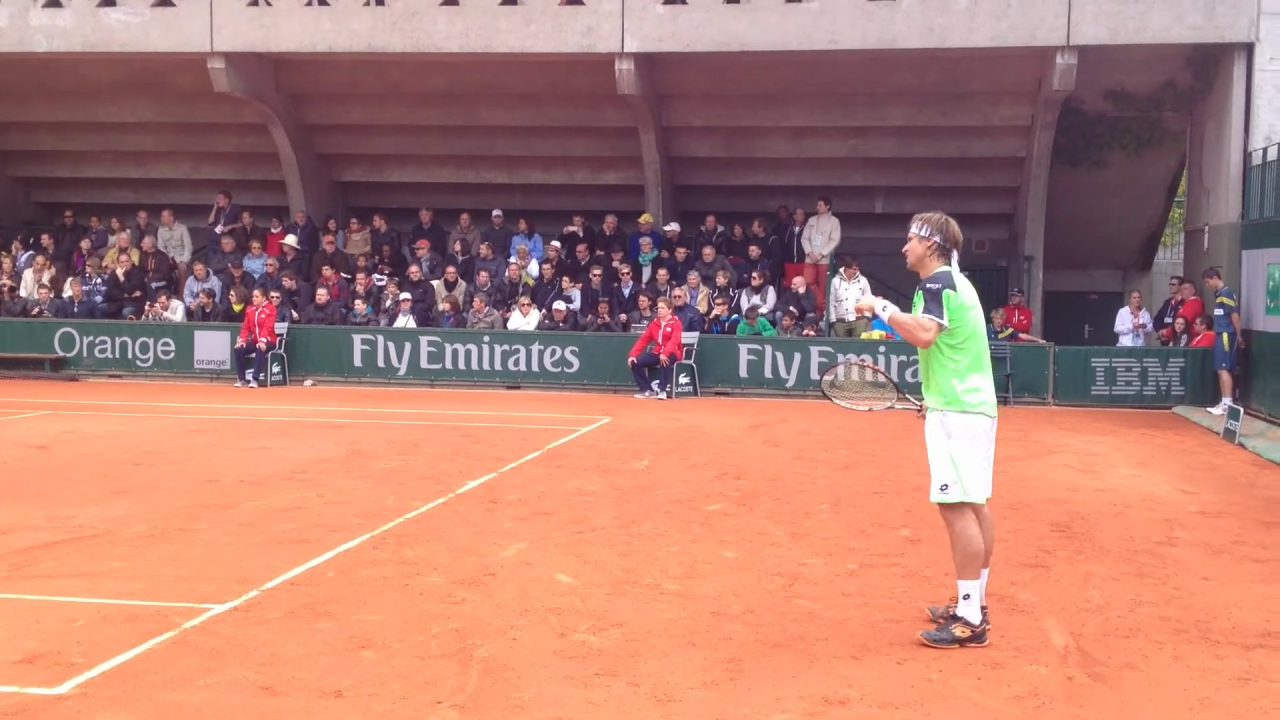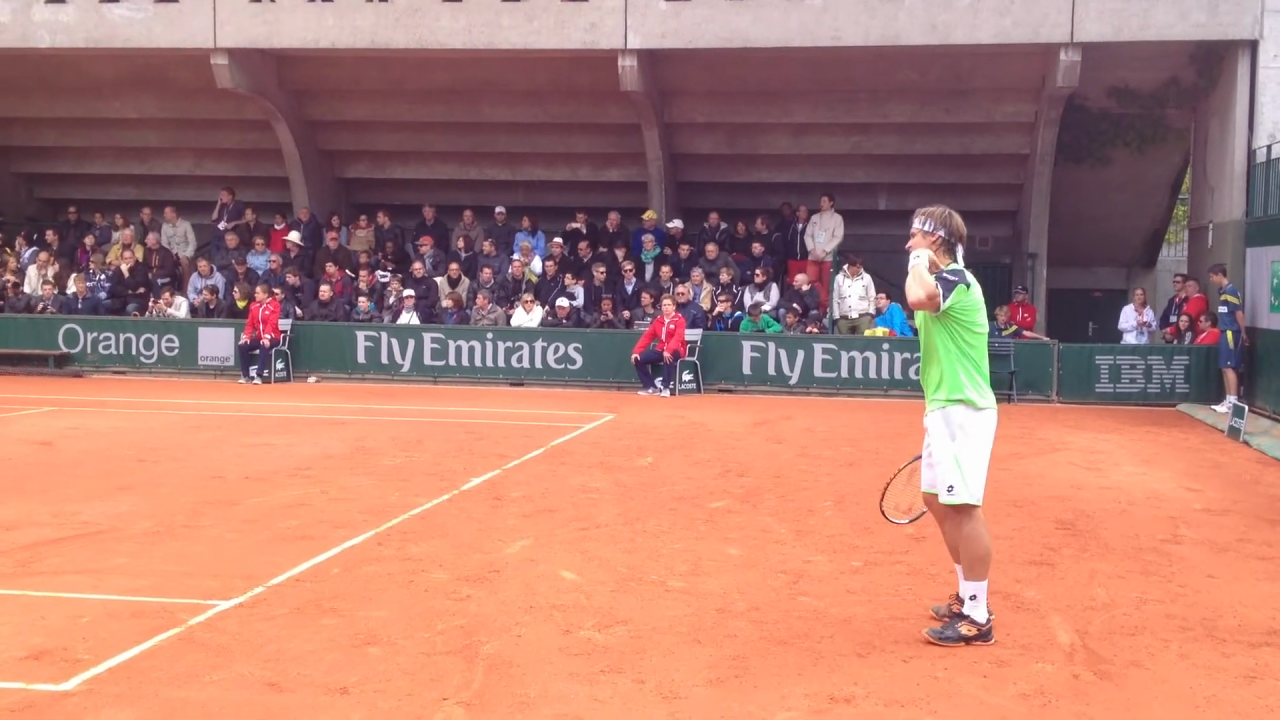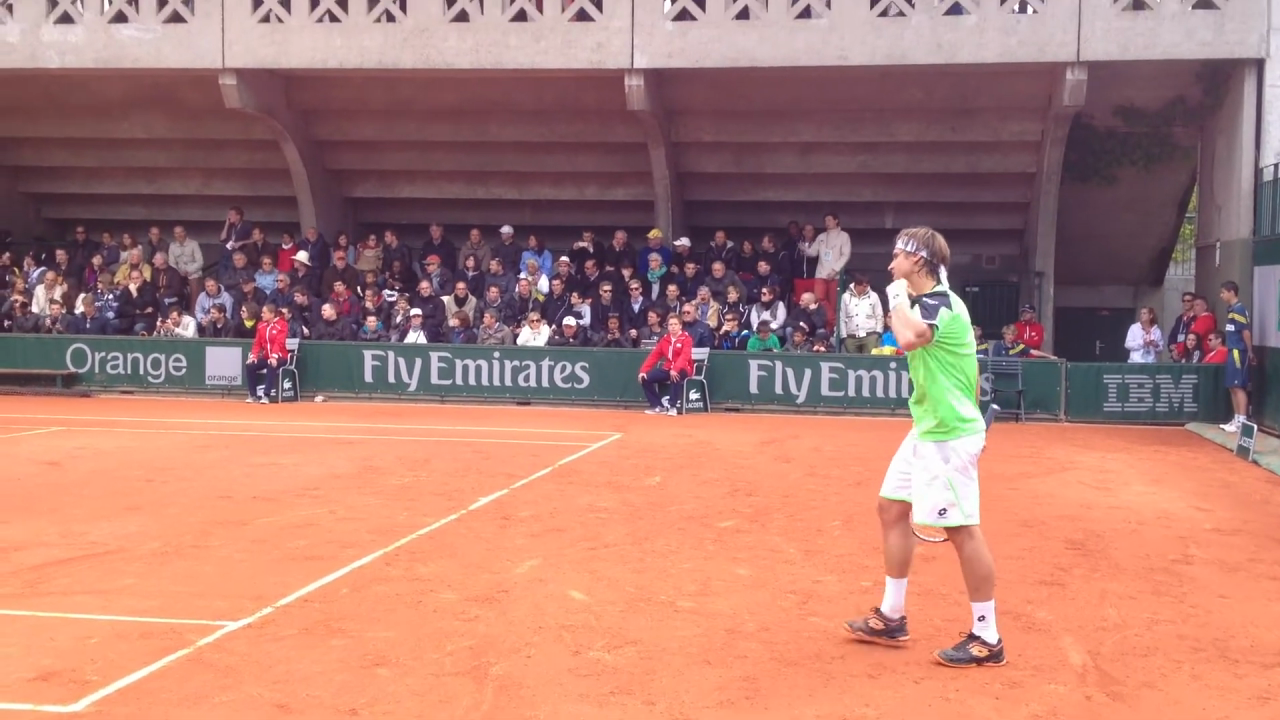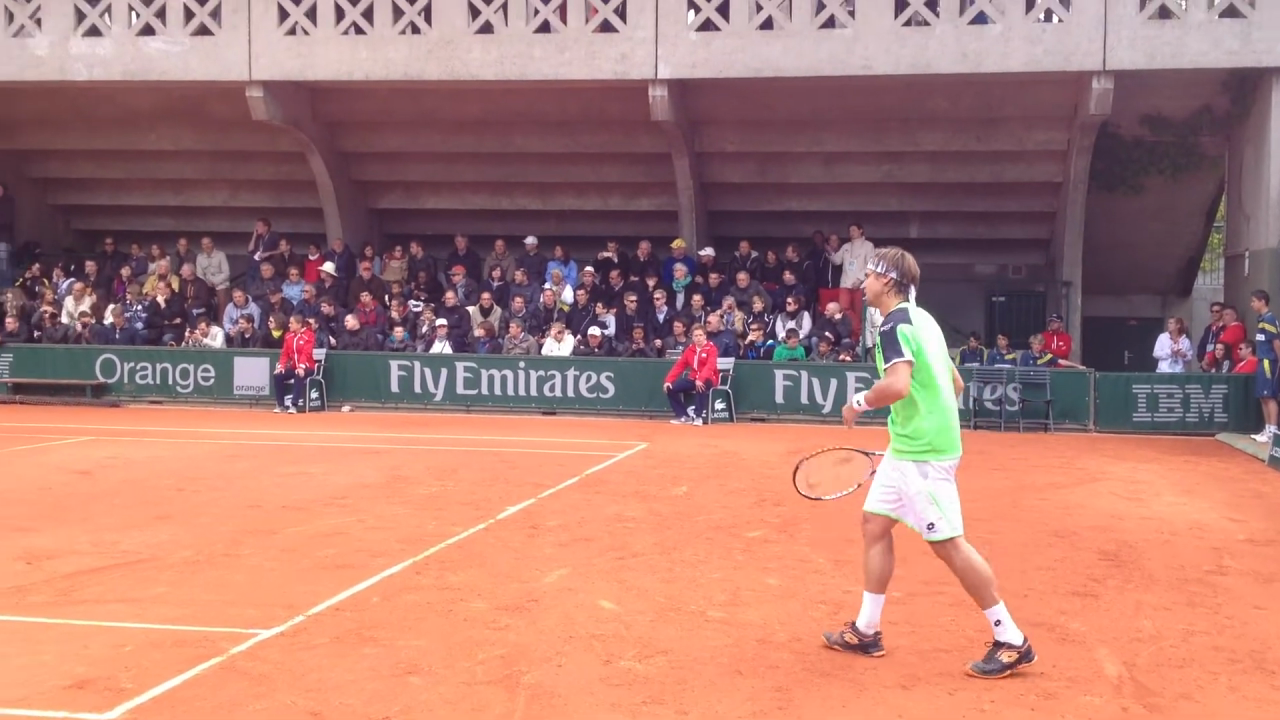
dt=0.3s
person 1, frame 1
left shoulder: (939, 282)
right shoulder: (952, 282)
left elbow: (923, 335)
left wrist: (881, 307)
right wrist: (934, 400)
left hip: (957, 412)
right hip: (970, 408)
left knee: (957, 509)
right knee: (973, 508)
left ankle: (970, 620)
right ankle: (972, 604)
person 1, frame 2
left shoulder: (954, 279)
right shoulder: (948, 280)
left elbow: (917, 298)
left wrist: (918, 262)
left hip: (961, 411)
right hip: (947, 409)
left knee: (962, 509)
right knee: (938, 502)
left ankle: (977, 617)
right ankle: (968, 597)
person 1, frame 3
left shoulder: (938, 302)
right shoulder: (935, 302)
left elbow: (908, 339)
right elbow: (970, 369)
left wrist: (895, 295)
left hip: (947, 436)
right hip: (928, 431)
left knee: (960, 529)
right knee: (892, 510)
left ankle: (987, 636)
right ankle: (891, 615)
person 1, frame 4
left shoulder: (896, 324)
right shoulder: (919, 319)
left elbow: (899, 386)
right elbow: (955, 384)
left wrist: (859, 403)
left hip: (922, 452)
right hip: (908, 448)
left knee: (949, 544)
right knee: (875, 526)
left ankle: (1011, 640)
right ankle: (866, 630)
